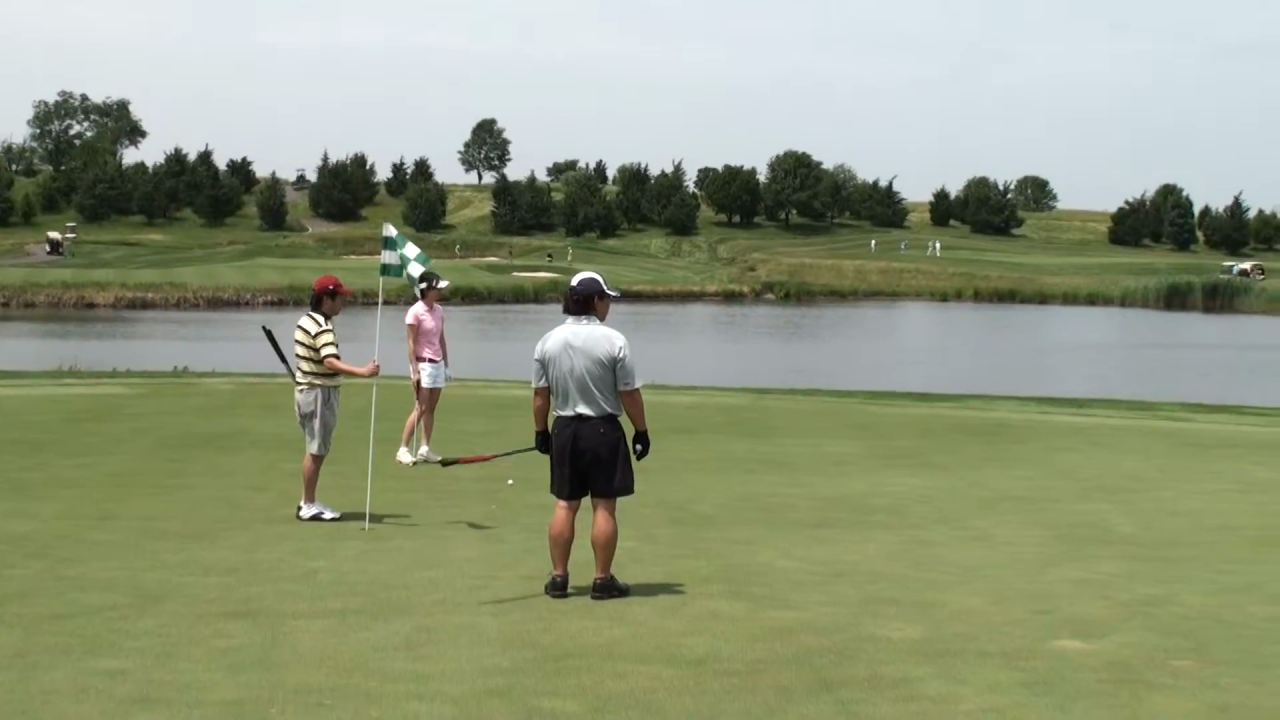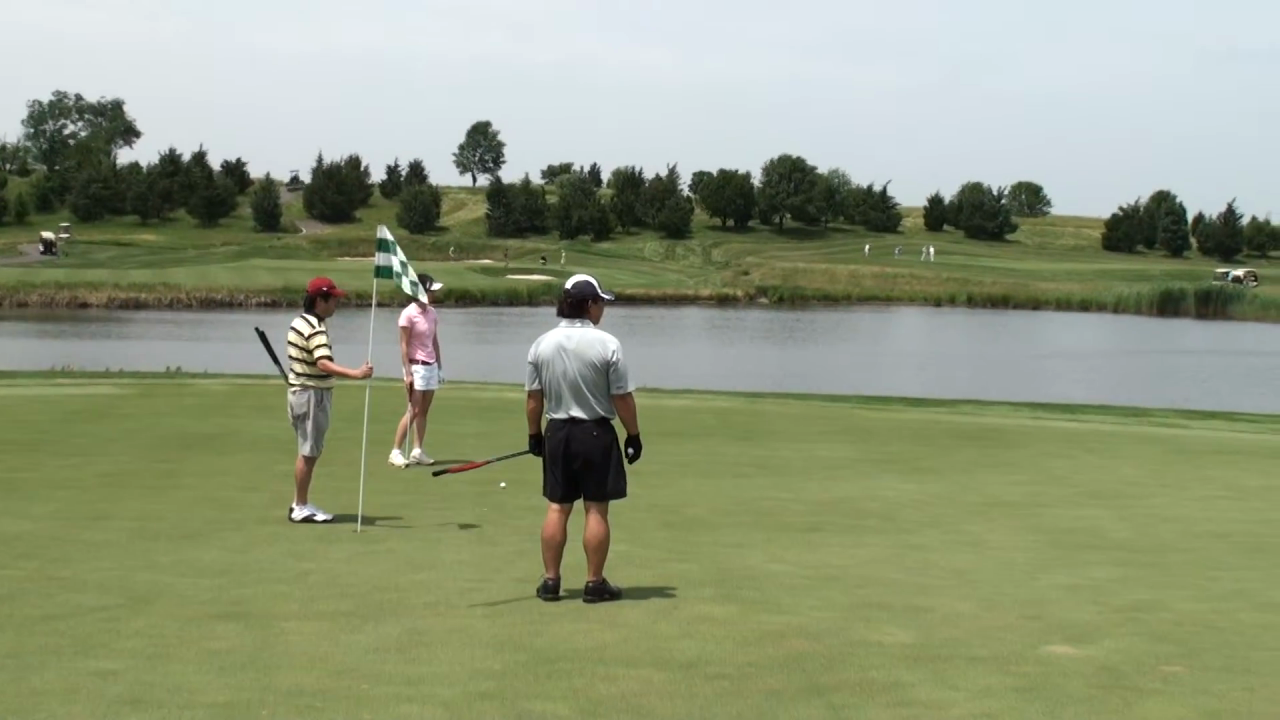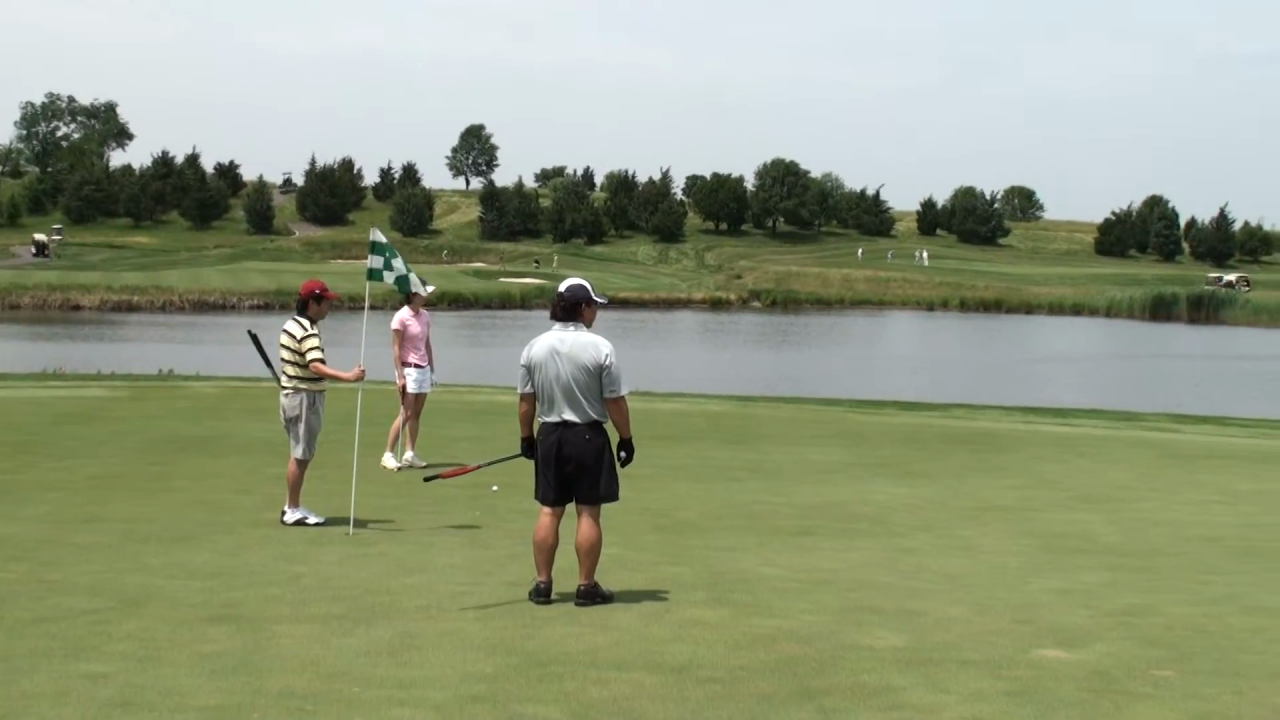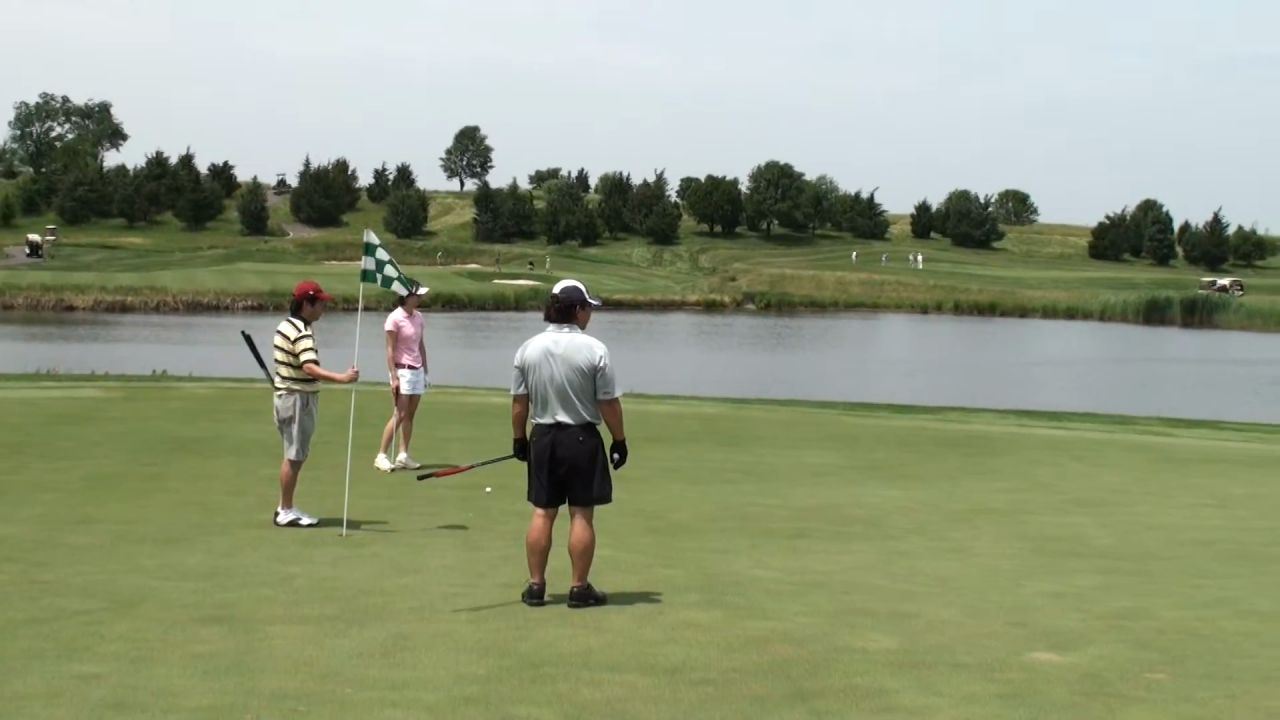
dt=0.2s
person 1, frame 1
left shoulder: (548, 341)
right shoulder: (613, 340)
left elbow: (540, 395)
right elbow: (630, 394)
left wrist: (541, 431)
right wrist: (641, 431)
left hip: (564, 430)
right hip: (603, 430)
left knee: (564, 505)
right knee: (604, 507)
left ankle: (558, 577)
right ankle: (603, 579)
person 1, frame 2
left shoulder: (541, 344)
right shoulder: (606, 344)
left elbow: (533, 398)
right elbow: (622, 398)
left wrist: (534, 434)
right wrist: (633, 435)
left hip: (557, 433)
right hip: (596, 433)
left knee: (557, 508)
right knee: (596, 510)
left ankle: (550, 580)
right ankle: (595, 583)
person 1, frame 3
left shoulder: (534, 347)
right shoulder: (600, 347)
left elbow: (525, 401)
right elbow: (615, 401)
left wrist: (526, 437)
right wrist: (626, 438)
left hip: (549, 436)
right hip: (588, 436)
left knee: (549, 511)
right knee: (588, 513)
left ankle: (542, 584)
right ankle: (586, 586)
person 1, frame 4
left shoulder: (528, 348)
right shoulder: (594, 349)
left elbow: (519, 402)
right elbow: (609, 403)
left wrist: (519, 438)
right wrist: (619, 440)
left hip: (543, 437)
right hip: (582, 438)
left knee: (542, 513)
right knee: (582, 515)
left ankle: (535, 585)
right ankle: (579, 588)
person 2, frame 1
left shoulder: (306, 320)
right shoulder: (322, 327)
right elbow: (330, 362)
right wrist: (362, 372)
left hip: (308, 389)
right hip: (319, 393)
left knee: (315, 450)
right knee: (317, 451)
left ankle: (308, 502)
right ankle: (308, 506)
person 2, frame 2
left shoulder: (299, 321)
right shoulder: (315, 328)
right elbow: (323, 363)
right wrist: (355, 373)
left hip: (301, 390)
right hip: (312, 394)
left knee: (307, 451)
right knee: (309, 452)
left ankle: (300, 503)
right ankle: (301, 507)
person 2, frame 3
left shoulder: (292, 324)
right shoulder: (308, 331)
right elbow: (316, 366)
right wrist: (348, 376)
left hip: (294, 393)
right hip: (305, 397)
left knee: (299, 454)
right knee: (301, 455)
left ankle: (292, 506)
right ankle: (292, 510)
person 2, frame 4
left shoulder: (286, 325)
right shoulder: (301, 332)
right elbow: (309, 367)
right wrist: (341, 377)
left hip: (288, 394)
right hip: (298, 398)
left knee: (292, 455)
right knee: (295, 456)
left ankle: (285, 507)
right ankle: (285, 511)
person 3, frame 1
left shoulder: (439, 310)
right shoulder: (415, 312)
right elbow: (411, 343)
left wrist: (446, 364)
right wrist: (414, 370)
left hip: (438, 364)
right hip: (423, 364)
left knee: (431, 409)
right knee: (420, 409)
left ankle: (424, 449)
right ankle: (403, 449)
person 3, frame 2
left shoulder: (432, 312)
right shoulder: (408, 314)
right elbow: (404, 345)
left wrist: (439, 366)
right wrist: (407, 372)
left hip: (431, 366)
right hip: (416, 366)
left knee: (424, 411)
right knee: (413, 411)
left ankle: (417, 451)
right ankle: (396, 451)
person 3, frame 3
left shoulder: (425, 316)
right shoulder: (401, 317)
right elbow: (396, 348)
left wrist: (432, 370)
right wrist: (400, 375)
left hip: (424, 369)
right hip: (409, 370)
left knee: (416, 414)
right knee: (405, 414)
left ankle: (409, 454)
right ankle: (388, 455)
person 3, frame 4
left shoulder: (418, 317)
right shoulder: (394, 318)
right elbow: (390, 350)
left wrist: (425, 371)
right wrist: (394, 376)
left hip: (417, 370)
right hip: (403, 371)
left knee: (410, 415)
right knee: (399, 415)
left ankle: (403, 455)
right ankle: (381, 456)
